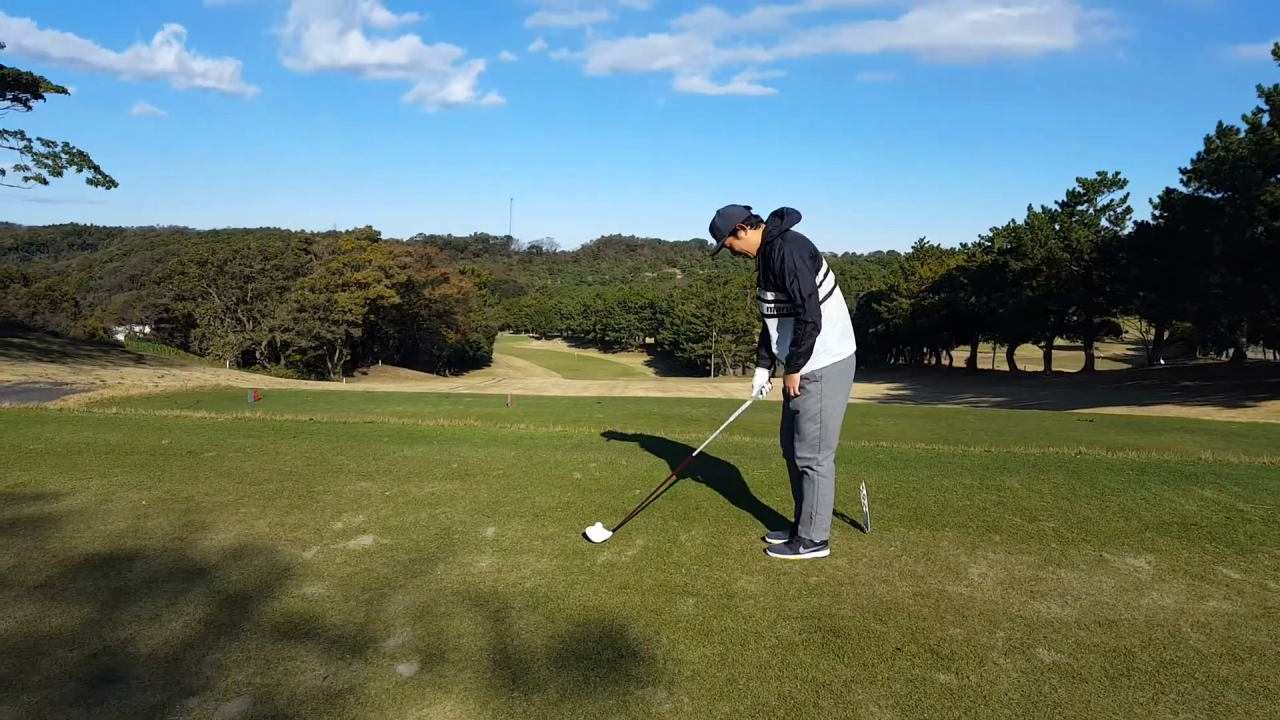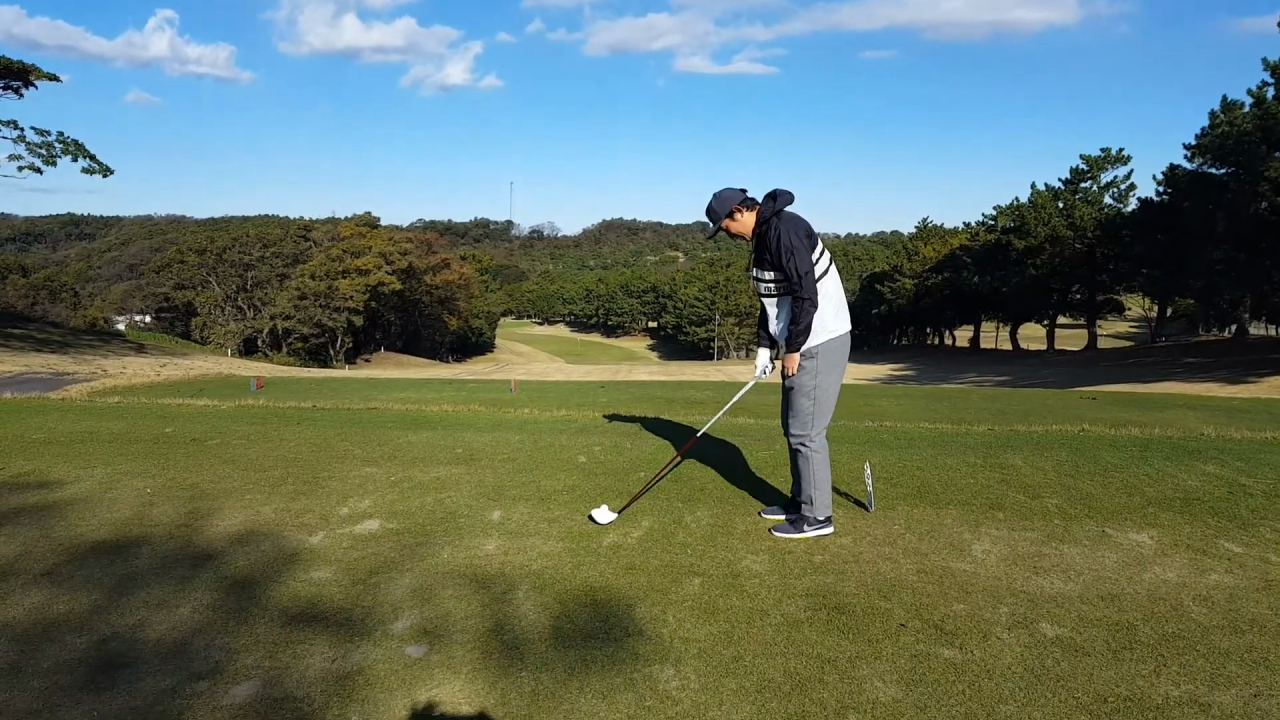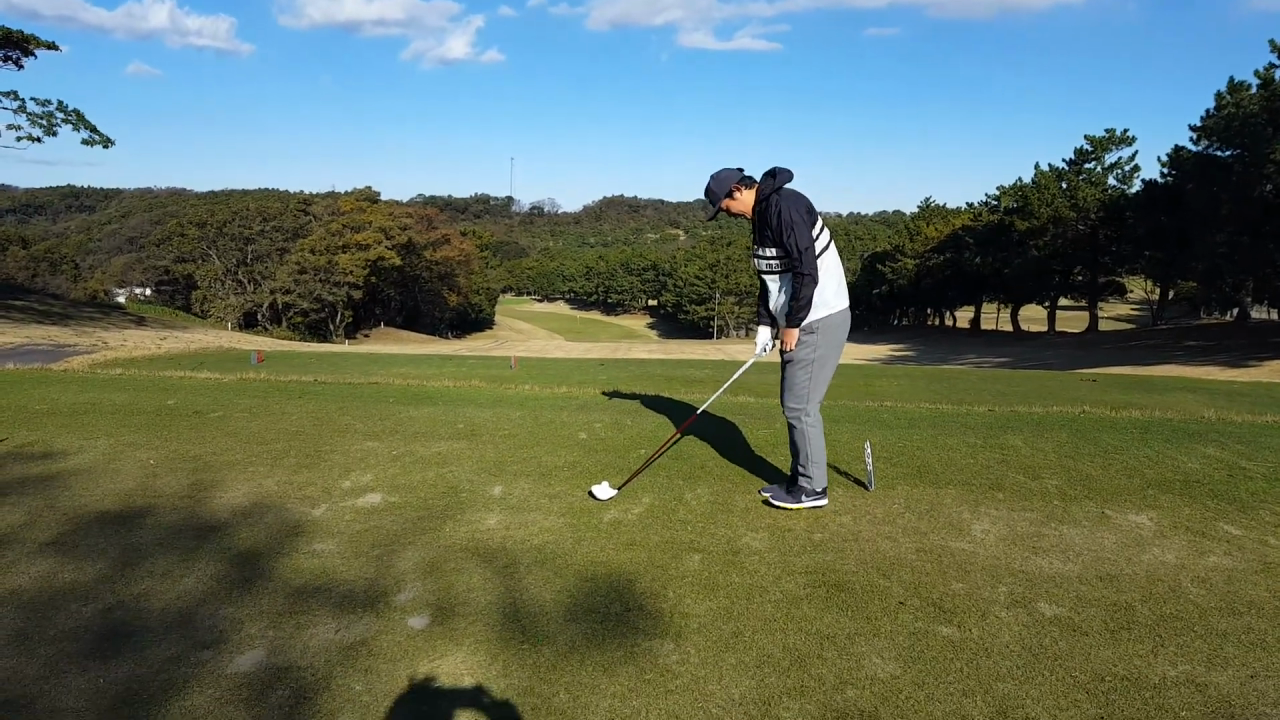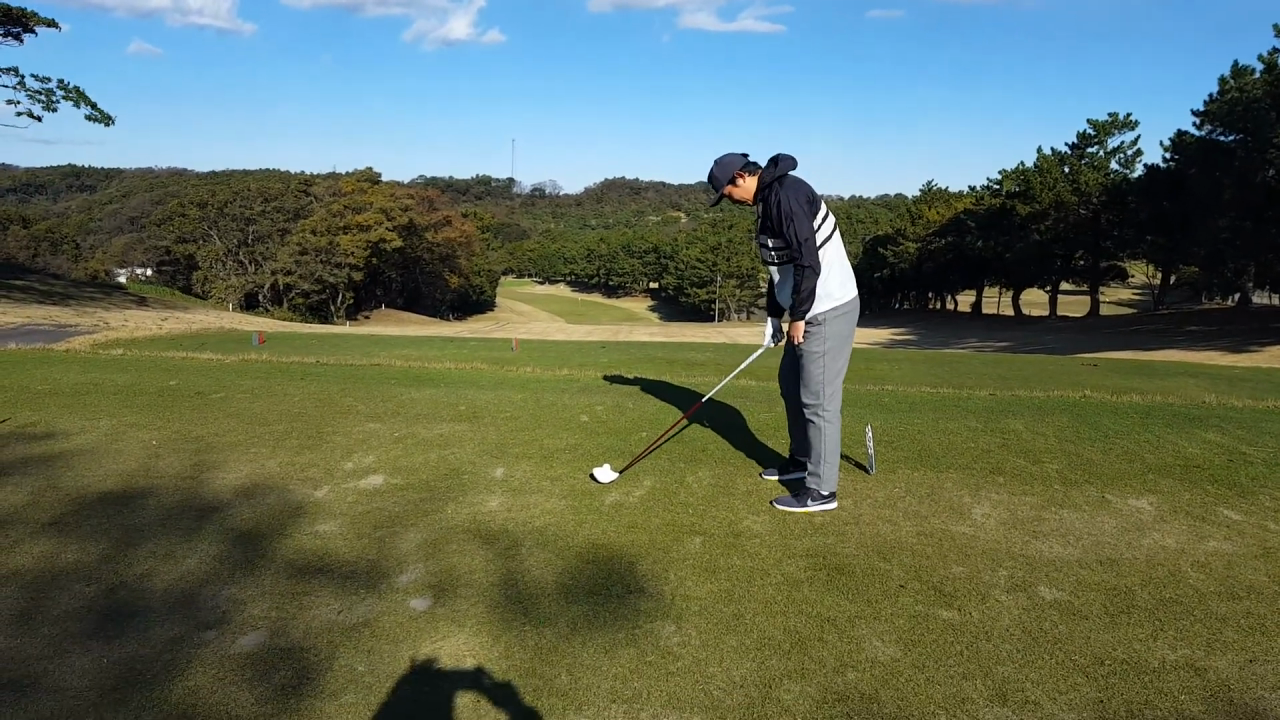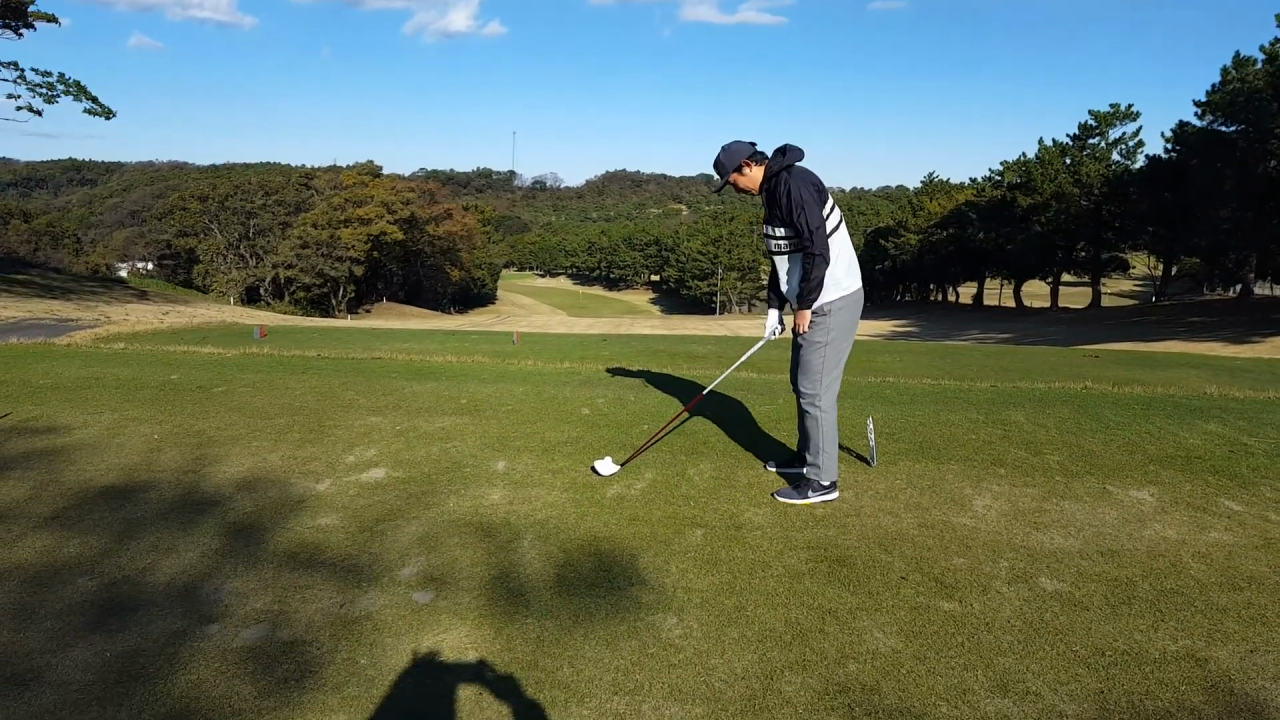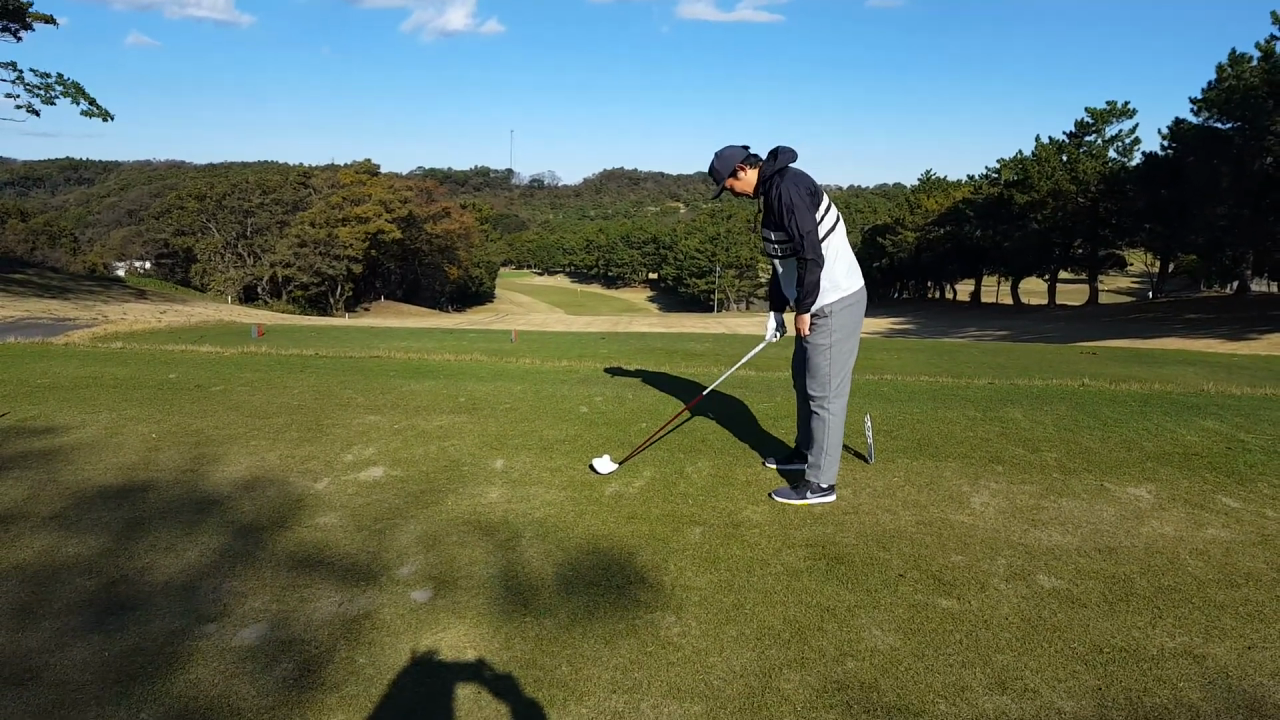
dt=0.4s
person 1, frame 1
left shoulder: (789, 250)
right shoulder: (768, 254)
left elbow: (810, 318)
right elbow: (774, 317)
left wrist: (793, 369)
right wrist: (764, 366)
left hip: (823, 364)
right hip: (804, 364)
left knee: (813, 454)
right knee: (792, 447)
left ankle: (813, 539)
right ankle: (803, 525)
person 1, frame 2
left shoulder: (784, 229)
right shoulder: (764, 236)
left elbow: (807, 295)
right elbow: (771, 299)
left wrist: (792, 348)
right wrist: (765, 347)
left hip: (818, 343)
right hip: (802, 343)
left knee: (806, 430)
right knee: (794, 426)
left ankle: (817, 516)
right ankle: (802, 502)
person 1, frame 3
left shoulder: (785, 205)
right shoulder: (762, 216)
left elbow: (807, 270)
right elbow: (769, 277)
left wrist: (792, 324)
right wrist: (765, 325)
left hip: (818, 319)
right hip: (802, 320)
left knee: (801, 405)
right knee: (793, 403)
left ankle: (814, 488)
right ankle: (801, 477)
person 1, frame 4
left shoulder: (786, 194)
right shoulder: (770, 199)
left elbow: (808, 262)
left wrist: (797, 316)
right wrist: (774, 316)
left hip: (827, 310)
right hip: (811, 310)
left knee: (819, 399)
right knee: (791, 385)
left ankle: (822, 490)
right ankle: (801, 461)
person 1, frame 5
left shoulder: (794, 184)
right shoulder: (774, 190)
left elbow: (818, 250)
right elbow: (782, 257)
left wrist: (804, 305)
right wrist: (775, 308)
left hip: (831, 301)
right hip: (816, 301)
left knee: (816, 388)
right knee: (803, 382)
left ankle: (822, 480)
right ankle: (807, 456)
person 1, frame 6
left shoulder: (788, 187)
right shoulder: (772, 191)
left elbow: (811, 255)
right elbow: (784, 258)
left wrist: (803, 309)
right wrist: (776, 311)
left hip: (834, 302)
right hip: (819, 302)
left knee: (825, 391)
right knee: (804, 380)
left ankle: (820, 482)
right ankle: (806, 452)
